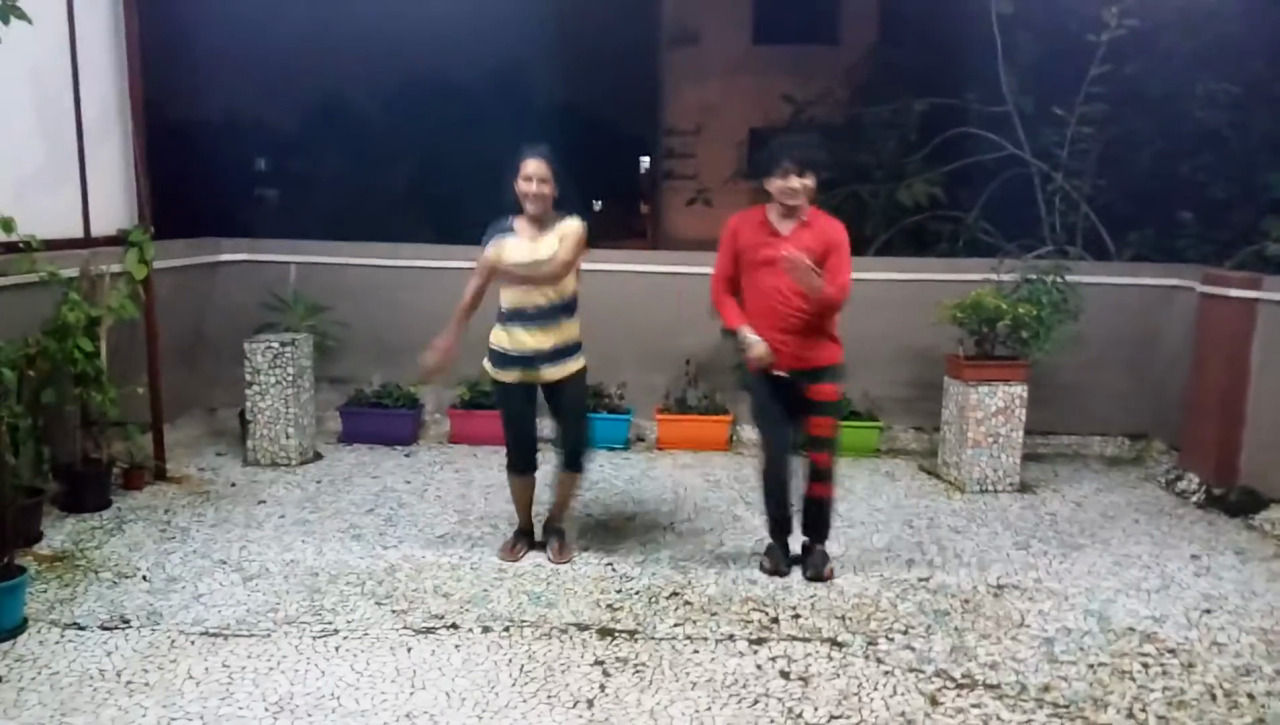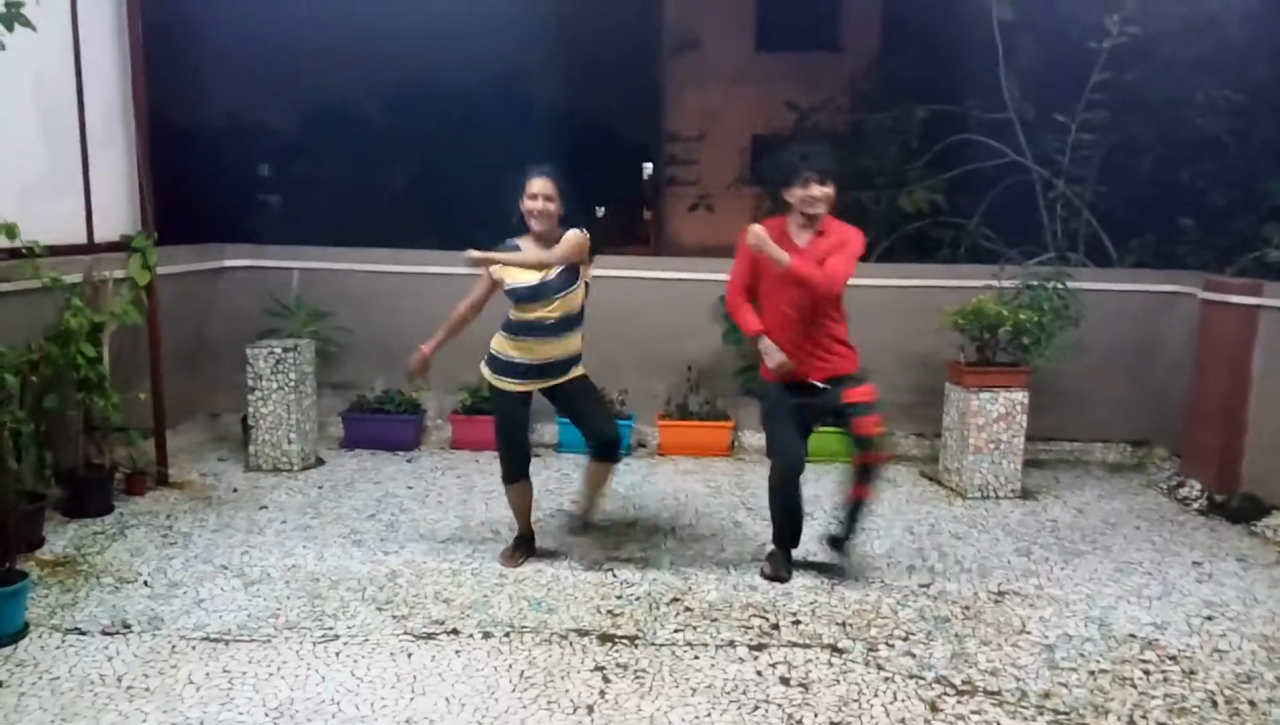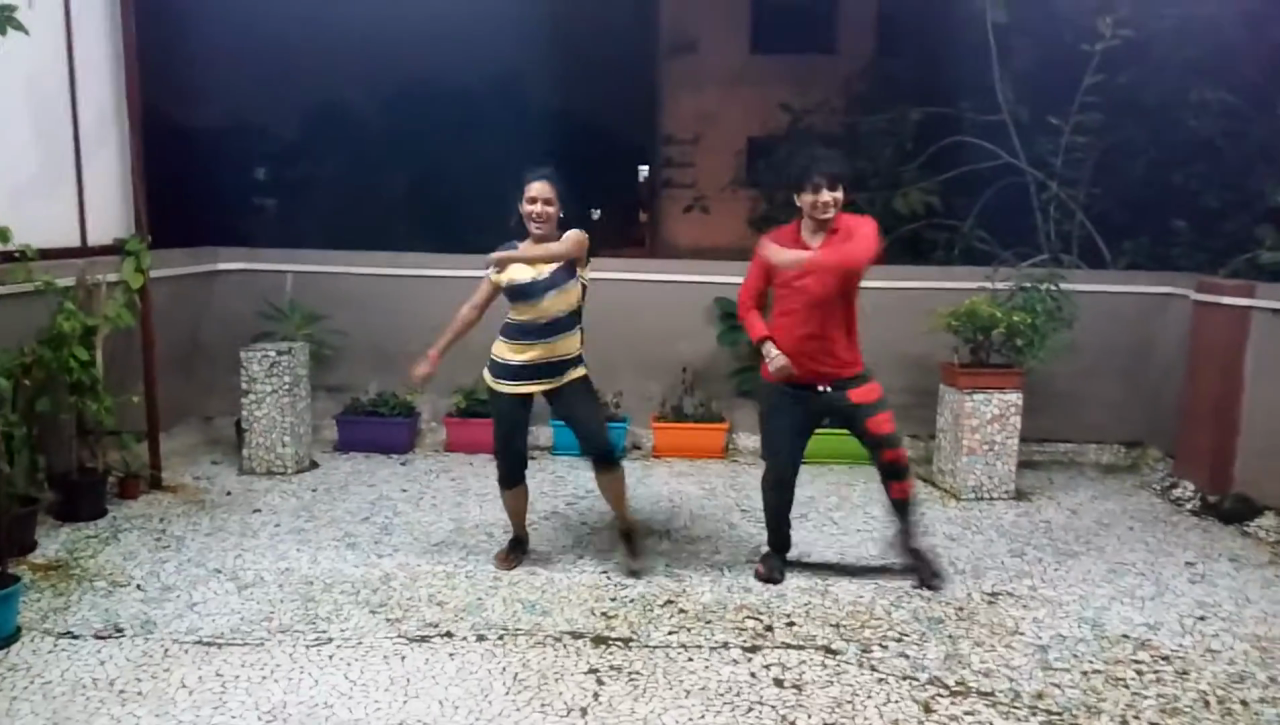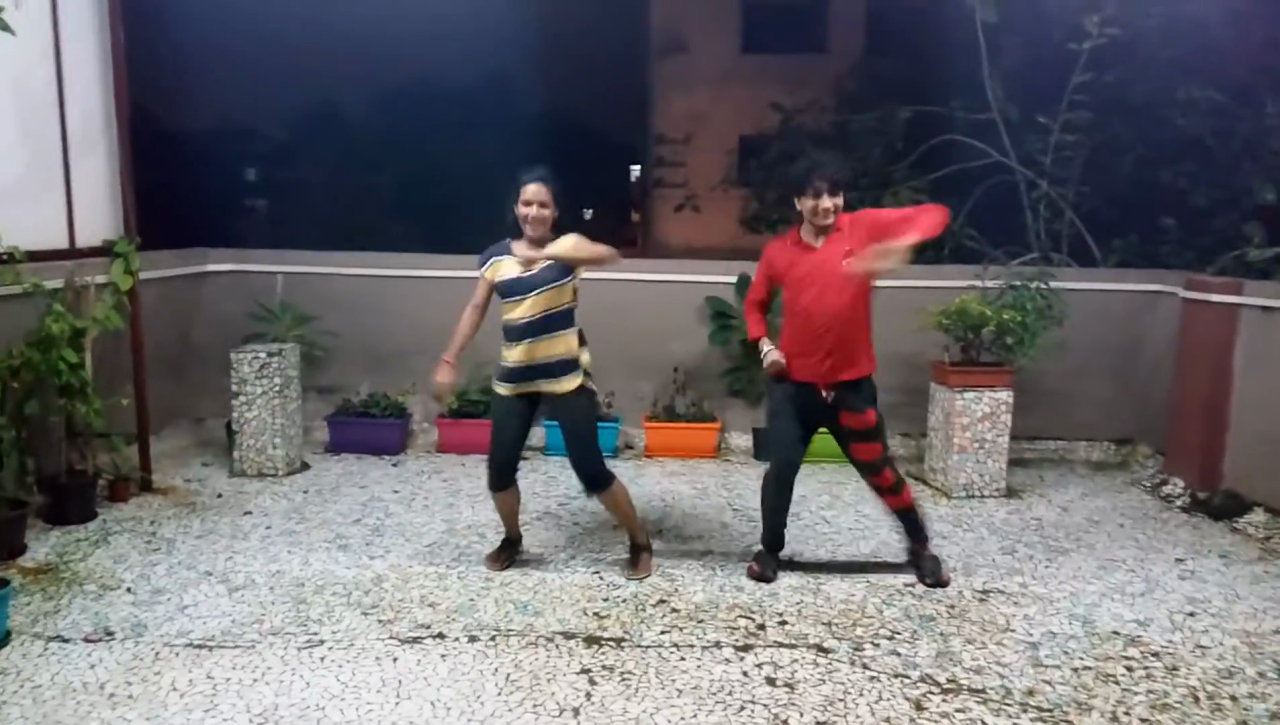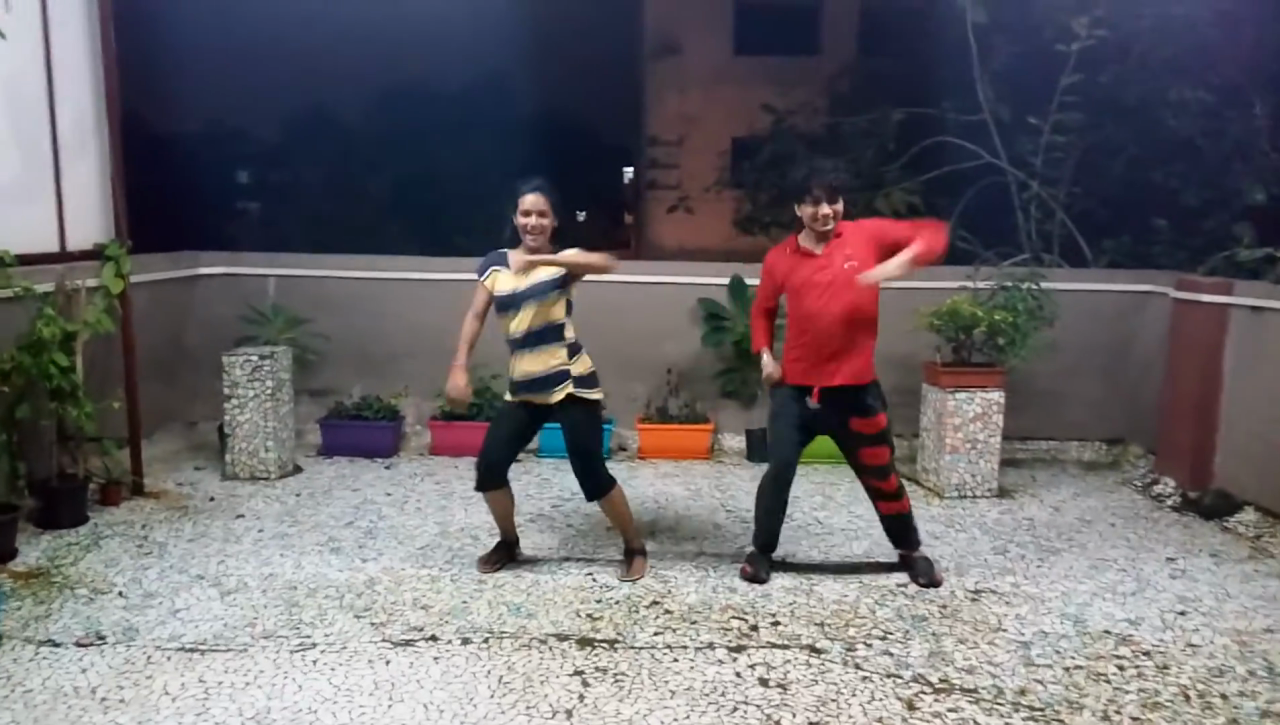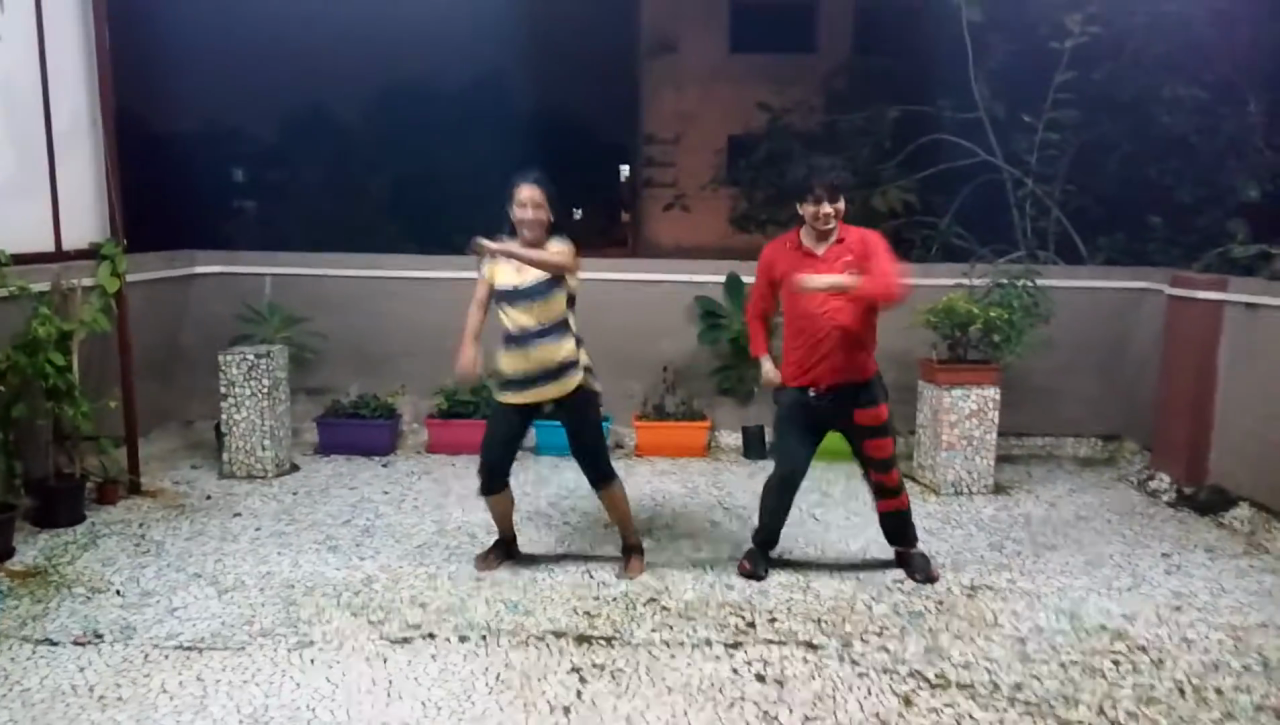
dt=0.1s
person 1, frame 1
left shoulder: (830, 230)
right shoulder: (742, 226)
left elbow: (837, 295)
right elbow: (722, 288)
left wrist: (813, 280)
right wrist: (745, 333)
left hip: (818, 363)
right hip: (767, 366)
left knee: (822, 455)
right knee: (776, 455)
left ankle: (815, 543)
right ankle: (778, 541)
person 1, frame 2
left shoulder: (847, 237)
right shoulder: (760, 235)
left elbow: (827, 287)
right elbow: (737, 295)
left wrist: (776, 255)
right wrist: (764, 342)
left hip: (839, 372)
right hip: (784, 377)
left knee: (873, 450)
right knee: (786, 466)
left ankle: (844, 533)
right ankle: (782, 548)
person 1, frame 3
left shoulder: (858, 229)
right shoulder: (773, 244)
left elbow: (855, 259)
right elbow: (748, 302)
left wrist: (797, 257)
right wrist: (766, 346)
left hip: (843, 374)
right hip: (787, 381)
left knee: (890, 452)
right knee: (781, 469)
left ankle: (907, 539)
right ankle: (776, 551)
person 1, frame 4
left shoulder: (865, 226)
right shoulder: (780, 250)
left elbow: (934, 214)
right elbow: (755, 303)
left wrist: (903, 244)
right wrist: (763, 344)
left hip: (850, 380)
right hip: (792, 382)
left knee: (879, 471)
right knee: (781, 469)
left ankle: (919, 546)
right ankle: (769, 550)
person 1, frame 5
left shoulder: (867, 234)
right shoulder: (780, 257)
left elbow: (935, 233)
right elbow: (762, 311)
left wrist: (903, 260)
right wrist: (764, 355)
left hip: (855, 388)
right hip: (795, 388)
left knee: (881, 476)
right knee: (778, 473)
left ankle: (909, 550)
right ankle: (762, 550)
person 1, frame 6
left shoulder: (865, 242)
right shoulder: (776, 253)
left elbow: (892, 291)
right elbow: (756, 313)
left wrist: (837, 282)
right wrist: (763, 359)
left hip: (857, 383)
right hip: (799, 387)
left knee: (884, 471)
right knee: (786, 475)
left ankle: (907, 548)
right ankle: (761, 548)
person 2, frame 1
left shoulder: (571, 228)
right shoulder: (500, 234)
left elbow: (554, 265)
right elbow: (474, 293)
left wrist: (508, 266)
right wrist: (445, 342)
left hip: (563, 358)
right hip: (512, 359)
left knee: (575, 447)
right knee: (521, 451)
left ankle: (555, 525)
right ankle: (523, 528)
person 2, frame 2
left shoulder: (575, 240)
right shoulder: (508, 252)
left elbow: (550, 259)
right elbow: (472, 304)
left wrist: (491, 259)
right wrist: (430, 346)
left hip: (564, 368)
right hip: (510, 369)
left knee: (608, 437)
right knee: (513, 460)
left ankle: (586, 513)
right ankle: (524, 536)
person 2, frame 3
left shoulder: (572, 241)
right shoulder: (498, 259)
left elbow: (568, 251)
right elbow: (472, 309)
left wrist: (513, 256)
right wrist: (432, 355)
left hip: (564, 369)
right hip: (510, 372)
left knee: (601, 448)
right knee: (510, 464)
left ankle: (626, 527)
right ankle: (519, 538)
person 2, frame 4
left shoulder: (566, 243)
right shoulder: (496, 257)
left elbow: (608, 255)
right elbow: (474, 310)
left wrist: (548, 255)
right wrist: (448, 361)
left hip: (567, 374)
right hip: (516, 378)
left knee: (589, 469)
right knee: (499, 468)
left ankle: (640, 543)
right ankle: (512, 539)
person 2, frame 5
left shoulder: (563, 258)
right shoulder: (494, 266)
left elbow: (606, 263)
right elbow: (474, 317)
left wrist: (541, 259)
right wrist: (458, 368)
left hip: (571, 383)
right hip: (526, 388)
left knee: (593, 476)
right knee: (488, 469)
left ankle: (635, 548)
right ankle: (508, 542)
person 2, frame 6
left shoulder: (557, 248)
right shoulder: (495, 257)
left elbow: (561, 263)
right elbow: (478, 307)
left wrist: (508, 251)
right wrist: (468, 347)
left hip: (566, 377)
right hip: (515, 383)
left knee: (596, 466)
right knee: (491, 471)
left ankle: (632, 544)
right ankle: (506, 541)
